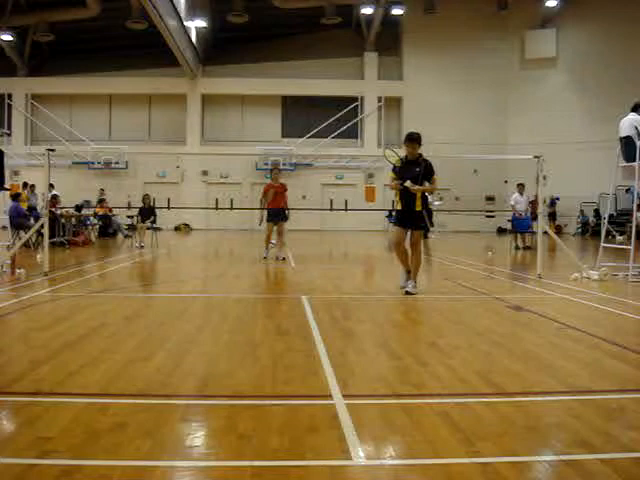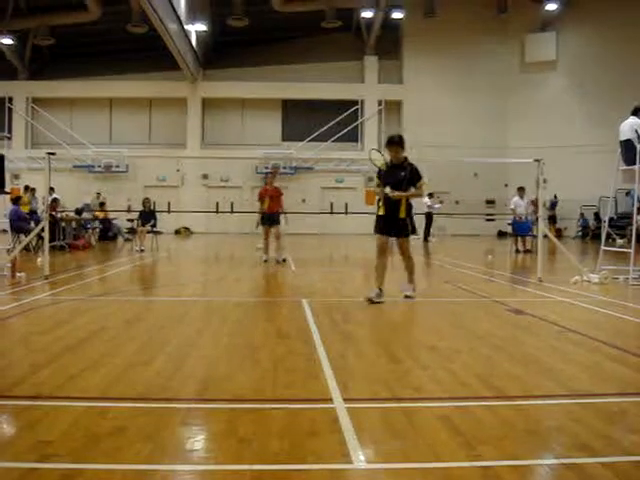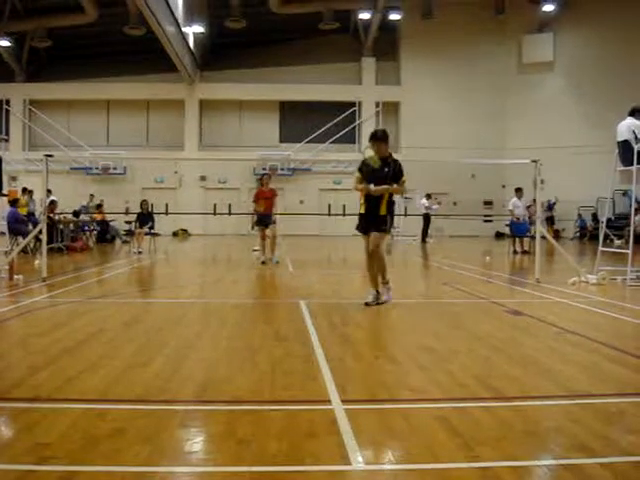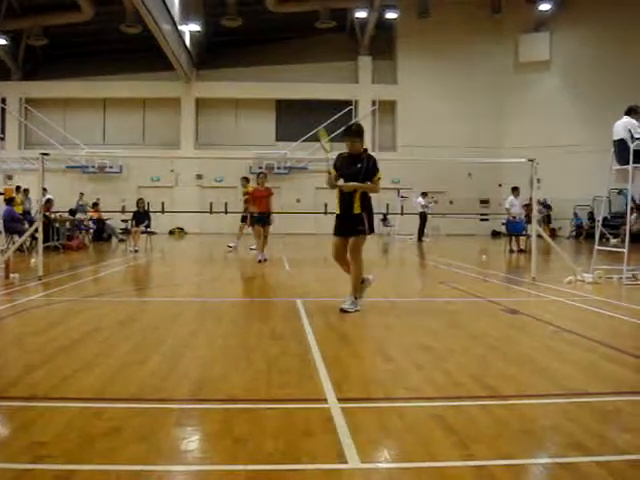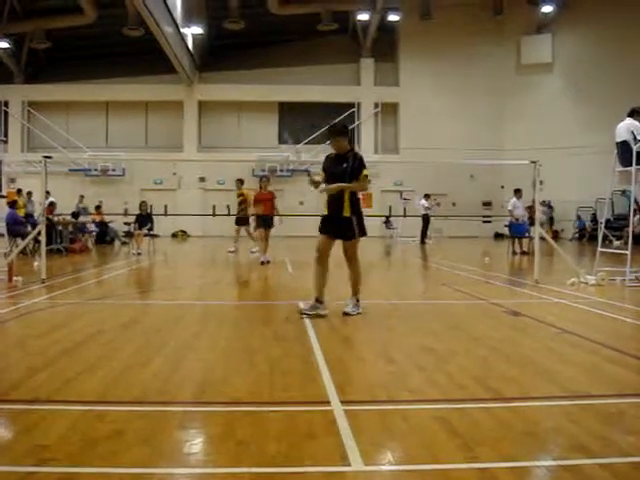
dt=0.3s
person 1, frame 1
left shoulder: (425, 164)
right shoulder: (398, 163)
left elbow: (433, 187)
right elbow: (392, 183)
left wrist: (420, 188)
right wrist: (395, 185)
left hip: (418, 208)
right hip: (401, 207)
left knee: (415, 245)
right knee: (397, 243)
left ankle: (413, 281)
right ankle: (408, 272)
person 1, frame 2
left shoulder: (411, 169)
right shoulder: (383, 168)
left elbow: (420, 192)
left wrist: (403, 194)
right wrist: (379, 192)
left hip: (402, 215)
right hip: (384, 213)
left knee: (404, 251)
right knee: (381, 250)
left ankle: (411, 284)
right ankle: (378, 291)
person 1, frame 3
left shoulder: (394, 165)
right shoulder: (365, 163)
left elbow: (401, 189)
right elbow: (357, 184)
left wrist: (386, 188)
right wrist: (361, 187)
left hip: (383, 212)
right hip: (366, 211)
left knee: (374, 249)
right knee: (369, 253)
left ankle: (385, 284)
right ankle: (377, 291)
person 1, frame 4
left shoulder: (369, 160)
right shoulder: (340, 158)
left elbow: (376, 188)
right elbow: (332, 181)
left wrist: (356, 185)
right wrist: (331, 182)
left hip: (360, 211)
right hip: (342, 211)
left knee: (354, 253)
right knee: (338, 255)
left ankle: (354, 298)
right ankle: (363, 280)
person 1, frame 5
left shoulder: (356, 158)
right shoulder: (329, 159)
left elbow: (364, 185)
left wrist: (341, 185)
right wrist: (317, 182)
left hip: (349, 213)
right hip: (330, 212)
left knee: (350, 257)
right knee: (320, 255)
left ankle: (355, 300)
right ankle: (318, 302)
